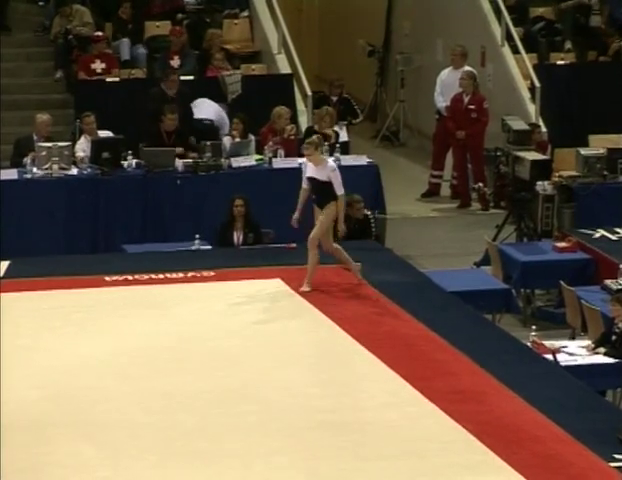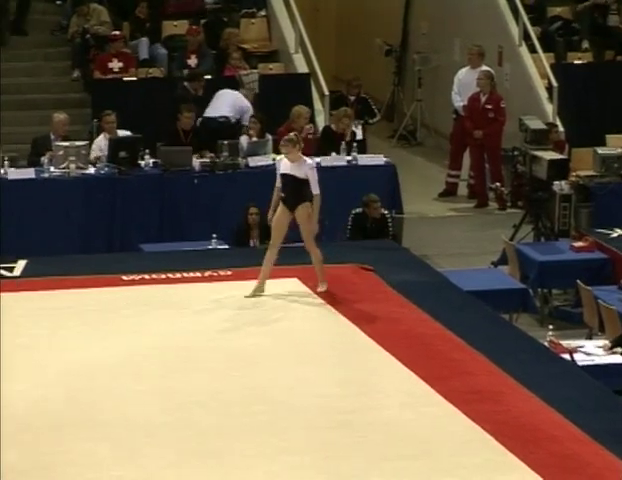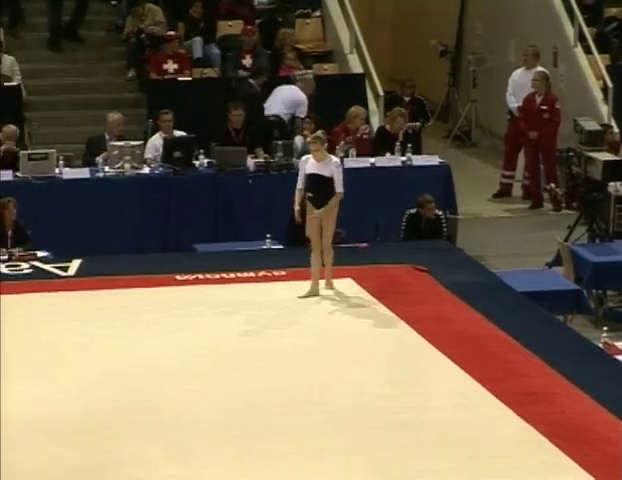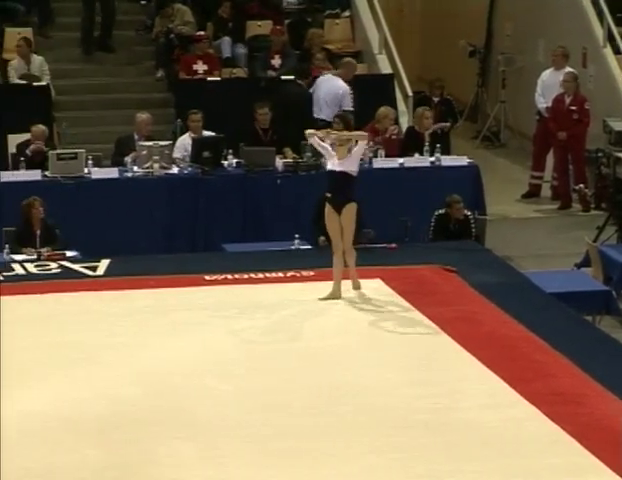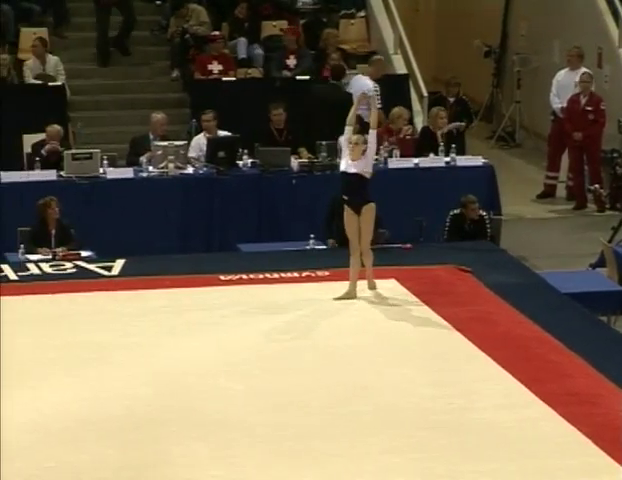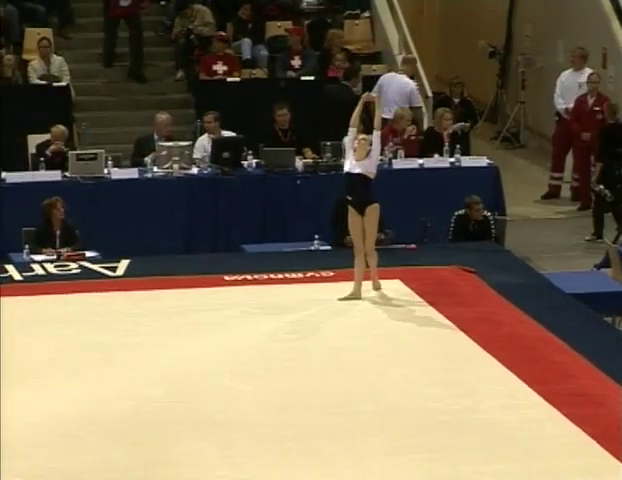
dt=0.5s
person 1, frame 1
left shoulder: (330, 167)
right shoulder: (305, 164)
left elbow: (340, 194)
right elbow: (305, 188)
left wrist: (341, 221)
right wrist: (297, 211)
left hip: (330, 205)
right hip: (317, 205)
left knee: (312, 240)
right knee: (327, 245)
left ankle: (308, 281)
right ankle: (353, 266)
person 1, frame 2
left shoulder: (308, 165)
right shoulder: (280, 161)
left elbow: (316, 193)
left wrist: (314, 220)
right wrist: (272, 210)
left hip: (302, 205)
right hip: (284, 205)
left knee: (309, 244)
right knee: (273, 244)
left ankle: (322, 281)
right ankle: (260, 284)
person 1, frame 3
left shoulder: (334, 162)
right shoulder: (305, 161)
left elbow: (339, 192)
right elbow: (300, 187)
left wrist: (323, 210)
right wrist: (297, 205)
left hip: (329, 204)
right hip: (312, 204)
left knee: (326, 244)
right knee: (315, 245)
left ankle: (328, 277)
right ankle: (314, 286)
person 1, frame 4
left shoulder: (354, 156)
right shoulder: (329, 155)
left elbow: (364, 136)
right elbow: (308, 135)
left wrist: (341, 135)
right wrist: (321, 134)
left hip: (347, 204)
right hip: (331, 205)
left knee: (347, 245)
right knee: (336, 247)
left ankle: (354, 277)
right ankle: (336, 288)
person 1, frame 5
left shoulder: (367, 159)
right shoulder: (345, 155)
left elbow: (373, 128)
right elbow: (349, 125)
left wrist: (373, 105)
right wrist: (357, 103)
left hip: (365, 206)
right hip: (349, 207)
left knee: (364, 246)
right knee: (353, 248)
left ankle: (370, 277)
right ankle: (352, 288)
person 1, frame 6
left shoulder: (371, 159)
right shoulder: (349, 156)
left elbow: (377, 130)
right elbow: (353, 126)
left wrist: (377, 104)
right wrist: (361, 103)
left hip: (369, 206)
right hip: (353, 207)
left knee: (368, 247)
right knee: (358, 248)
left ankle: (374, 278)
right ankle: (357, 289)
person 2, frame 1
right shoulder: (444, 73)
right elbow: (437, 93)
right wrist: (444, 106)
right hip: (443, 115)
right knee: (438, 151)
right ankle: (434, 186)
person 2, frame 2
right shoulder: (461, 73)
right elbow: (455, 92)
right wrist: (461, 106)
right hip: (461, 115)
right knee: (455, 150)
left ankle: (474, 187)
right ankle: (451, 186)
person 2, frame 3
right shoulder: (516, 73)
right elbow: (509, 93)
right wrist: (516, 107)
right hip: (515, 116)
right knee: (510, 151)
left ankle: (528, 187)
right ankle: (505, 186)
person 2, frame 4
right shoulder: (545, 74)
right elbow: (538, 94)
right wrist: (545, 108)
right hip: (544, 116)
right knee: (538, 152)
left ankle: (557, 188)
right ankle: (534, 187)
person 2, frame 5
right shoulder: (560, 74)
right elbow: (553, 94)
right wrist: (560, 108)
right hip: (559, 117)
right knee: (553, 152)
left ankle: (572, 188)
right ankle: (549, 187)
person 2, frame 6
left shoulder: (590, 75)
right shoulder: (565, 75)
right elbow: (557, 95)
left wrist: (573, 109)
right wrist: (564, 109)
right hip: (563, 117)
right knee: (557, 153)
left ankle: (577, 189)
right ankle: (554, 188)
person 3, frame 1
left shoulder: (480, 100)
right shoulder: (456, 99)
left elbow: (483, 122)
right elbow: (449, 118)
left wrist: (467, 133)
right wrist: (455, 131)
left hip: (474, 140)
right hip: (457, 140)
left knee: (478, 168)
right knee: (460, 169)
left ankle: (484, 200)
right ankle: (464, 199)
person 3, frame 2
left shoulder: (497, 99)
right shoulder: (473, 98)
left elbow: (501, 121)
right elbow: (467, 118)
left wrist: (484, 132)
right wrist: (472, 131)
left hip: (492, 140)
right hip: (474, 139)
left knee: (495, 168)
right knee: (477, 168)
left ankle: (501, 200)
right ankle: (482, 198)
person 3, frame 3
left shoulder: (552, 100)
right shoulder: (528, 99)
left elbow: (555, 122)
right elbow: (522, 119)
left wrist: (539, 133)
right wrist: (527, 132)
left hip: (547, 141)
right hip: (530, 140)
left knee: (550, 169)
right knee: (532, 169)
left ankle: (556, 201)
right ankle: (536, 200)
person 3, frame 4
left shoulder: (581, 100)
right shoulder: (557, 99)
left elbow: (585, 123)
right elbow: (551, 119)
left wrist: (568, 134)
right wrist: (557, 132)
left hip: (576, 141)
right hip: (559, 140)
left knee: (579, 170)
right knee: (561, 170)
left ankle: (585, 202)
right ankle: (565, 200)
person 3, frame 5
left shoulder: (597, 100)
right shoulder: (572, 100)
left elbow: (600, 123)
right elbow: (566, 119)
left wrist: (584, 134)
right wrist: (572, 133)
left hip: (591, 141)
right hip: (574, 141)
left knee: (594, 170)
right knee: (576, 170)
left ankle: (600, 202)
right ankle: (580, 201)
person 3, frame 6
left shoulder: (605, 101)
right shoulder: (580, 100)
left elbow: (608, 123)
right elbow: (573, 120)
left wrist: (592, 135)
right wrist: (581, 133)
left hip: (599, 141)
right hip: (581, 141)
right knee: (582, 171)
right ankle: (585, 201)
